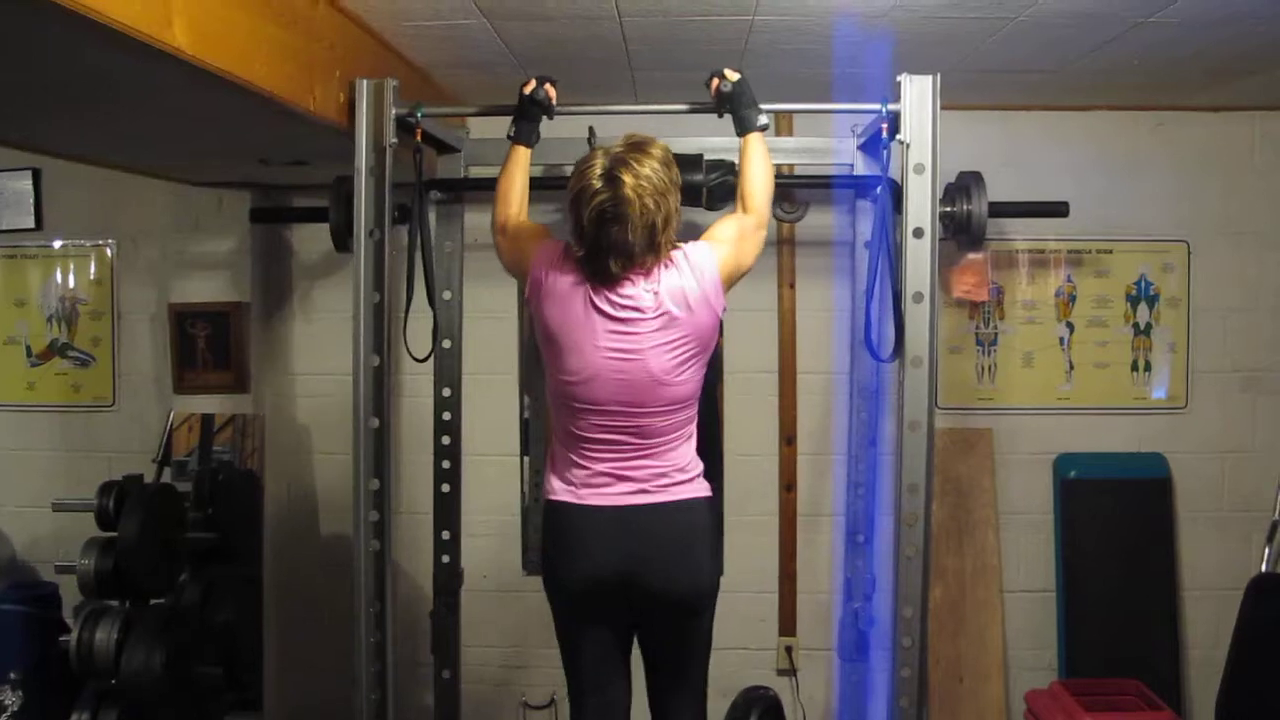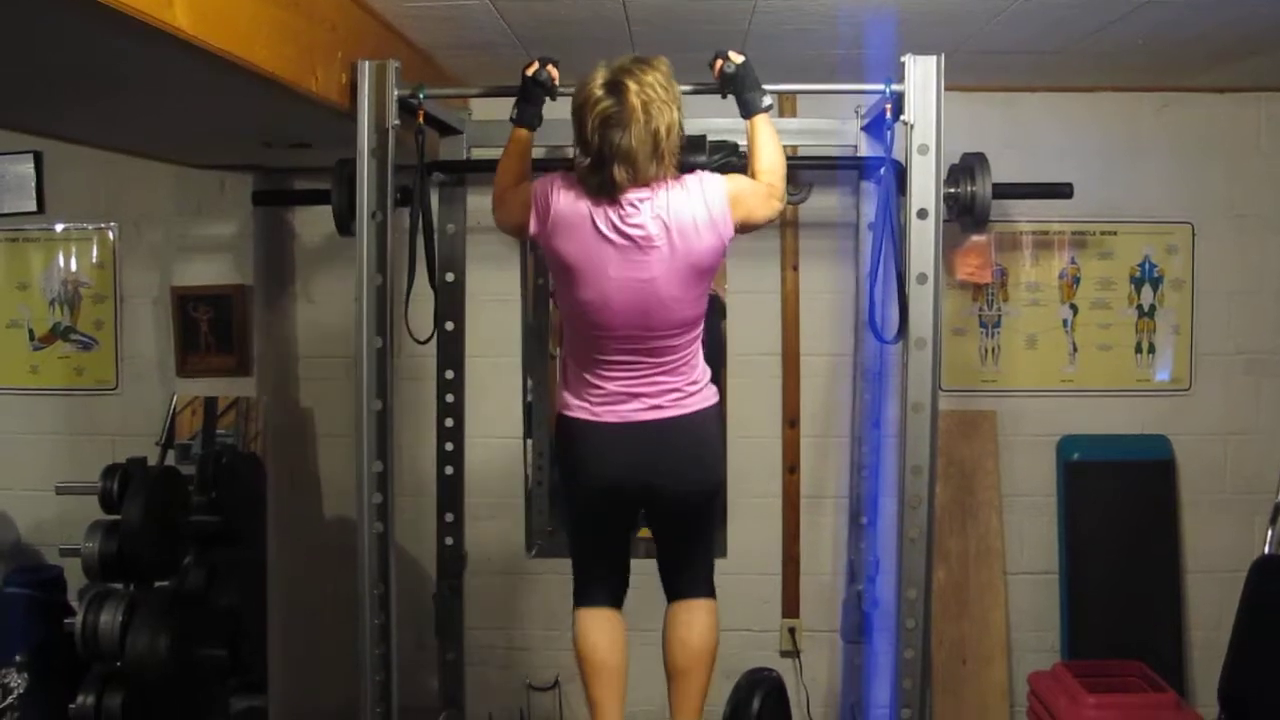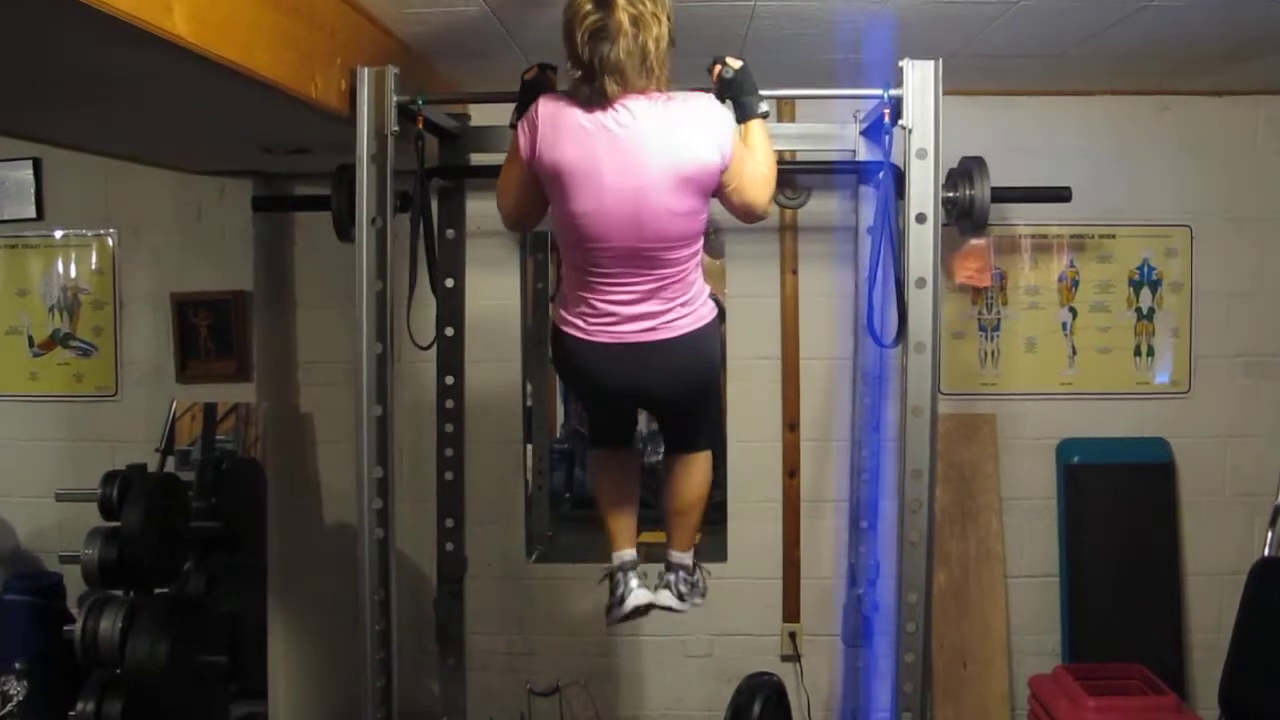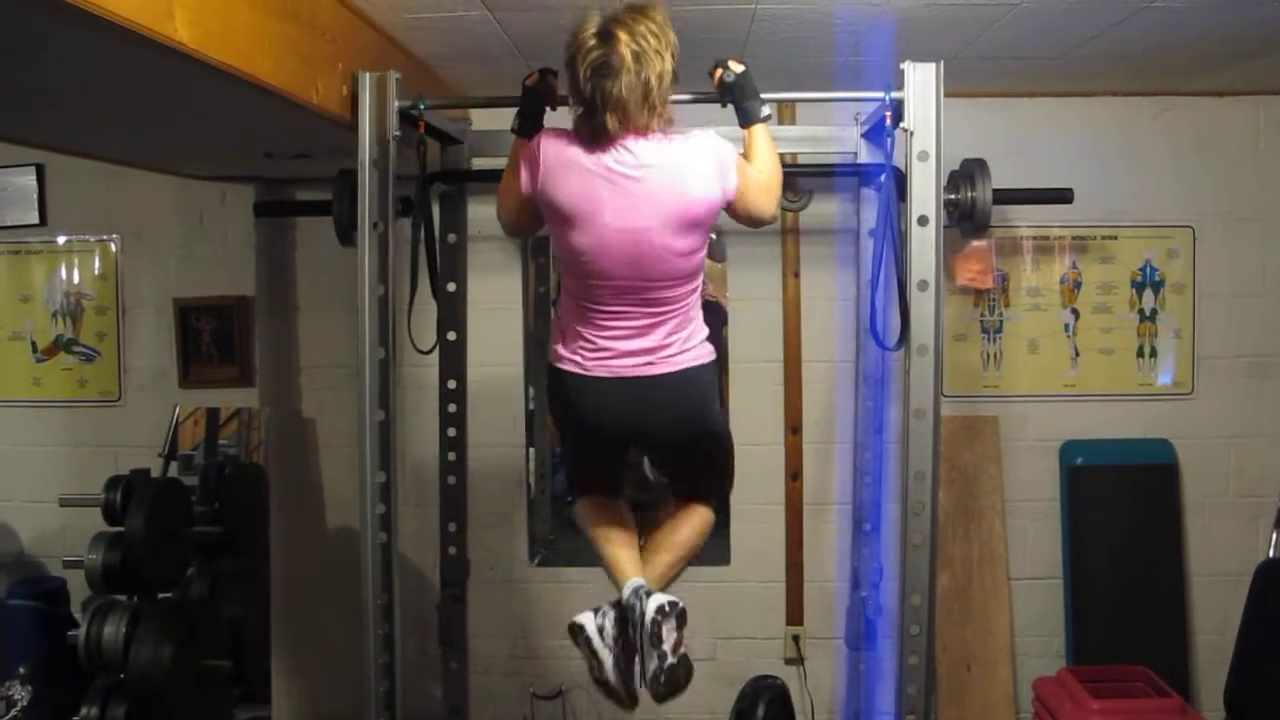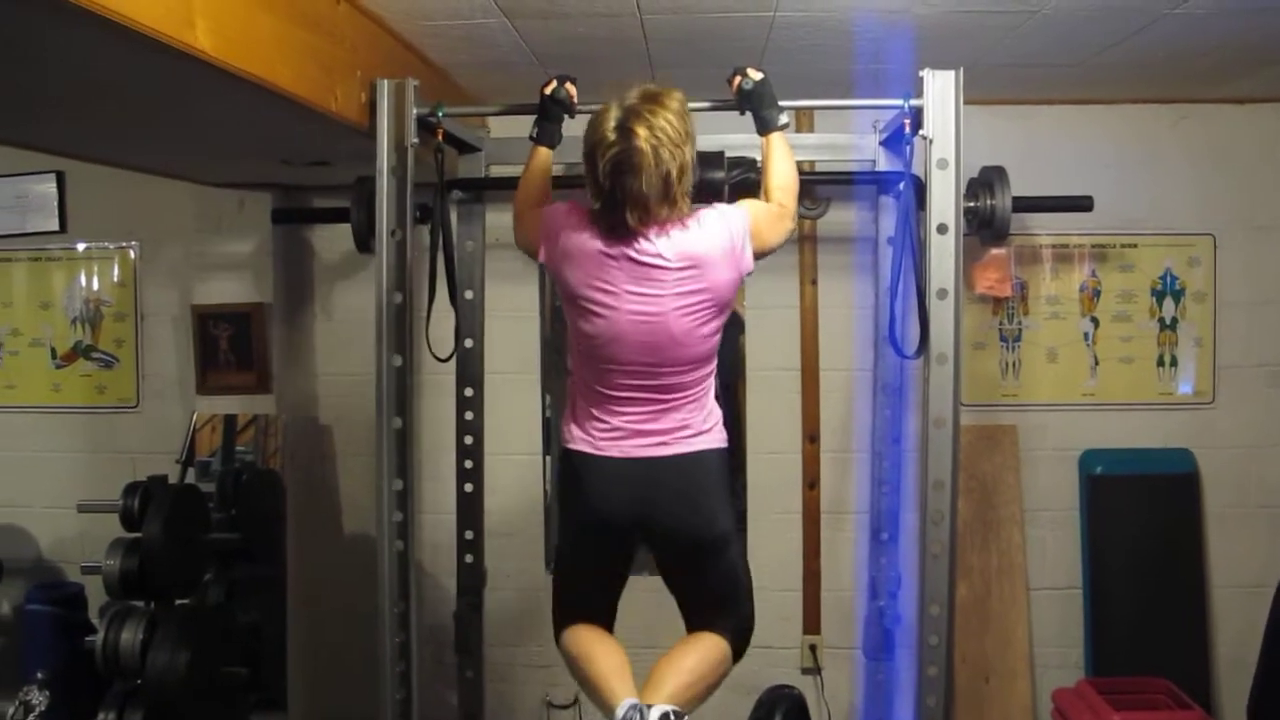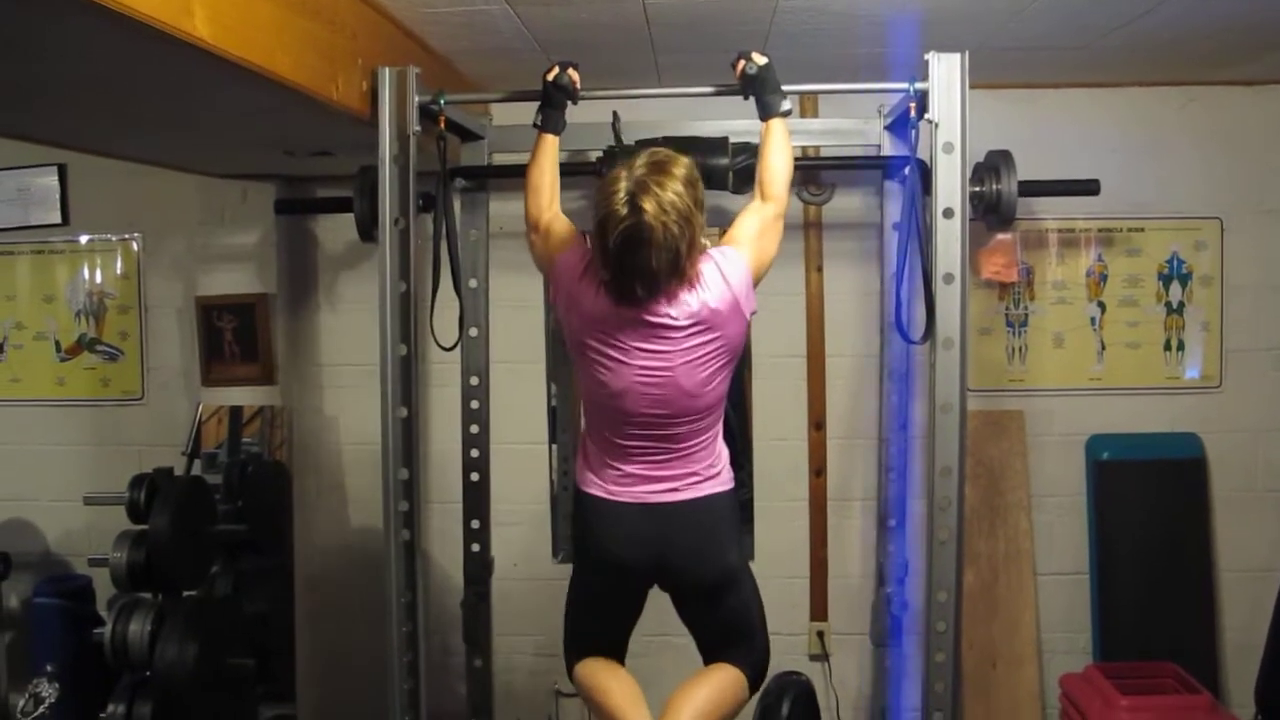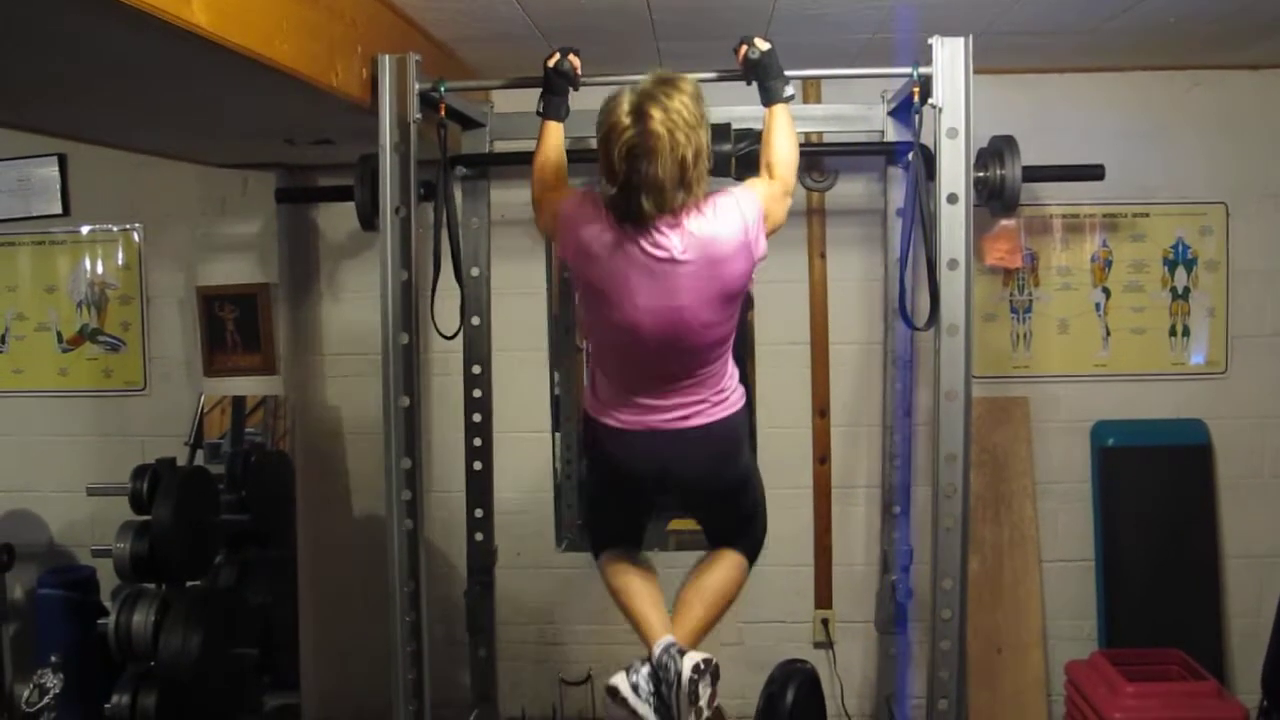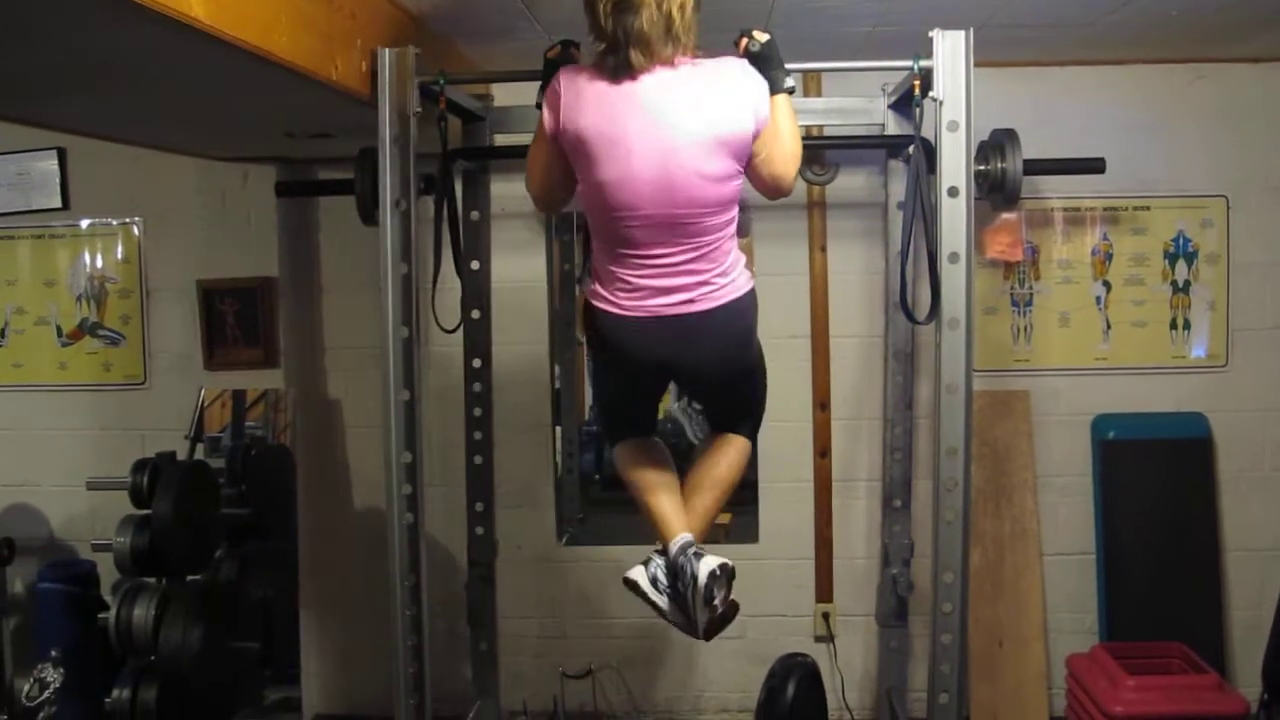
dt=0.5s
person 1, frame 1
left shoulder: (553, 284)
right shoulder: (698, 279)
left elbow: (506, 226)
right elbow: (754, 218)
left wrist: (524, 131)
right wrist: (749, 120)
left hip: (578, 532)
right hip: (678, 529)
person 1, frame 2
left shoulder: (558, 207)
right shoulder: (705, 203)
left elbow: (504, 207)
right elbow: (772, 193)
left wrist: (525, 115)
right wrist: (753, 101)
left hip: (589, 439)
right hip: (688, 435)
left knee: (597, 588)
right knee: (690, 585)
person 1, frame 3
left shoulder: (547, 121)
right shoulder: (705, 119)
left elbow: (516, 216)
right elbow: (756, 204)
right wrist: (750, 107)
left hip: (586, 350)
right hip: (685, 346)
left knee: (609, 434)
right knee: (694, 438)
left ankle: (625, 567)
right ankle: (680, 569)
person 1, frame 4
left shoulder: (551, 157)
right shoulder: (705, 156)
left elbow: (513, 222)
right elbow: (765, 205)
left wrist: (527, 124)
right wrist: (752, 109)
left hip: (581, 386)
right hip: (680, 385)
left knee: (593, 487)
right knee: (705, 489)
left ankle: (630, 594)
right ankle: (650, 599)
person 1, frame 5
left shoulder: (569, 241)
right shoulder: (719, 240)
left elbow: (525, 214)
right elbow: (782, 208)
left wrist: (546, 128)
right wrist: (768, 117)
left hip: (594, 476)
right hip: (691, 477)
left knee: (579, 621)
right knee: (725, 625)
person 1, frame 6
left shoulder: (578, 293)
right shoulder: (726, 290)
left elbow: (539, 215)
right elbow: (771, 202)
left wrist: (551, 116)
right wrist: (771, 102)
left hip: (608, 519)
right hip: (701, 518)
left knee: (590, 655)
right knee: (742, 657)
person 1, frame 7
left shoulder: (587, 232)
right shoulder: (732, 224)
left elbow: (544, 200)
right elbow: (780, 181)
left wrist: (553, 103)
right wrist: (774, 88)
left hip: (616, 438)
right hip: (714, 435)
left knee: (613, 544)
right knee: (738, 538)
left ankle: (660, 648)
right ankle: (679, 655)
person 1, frame 8
left shoulder: (573, 92)
right shoulder: (735, 83)
left elbow: (545, 196)
right elbow: (781, 179)
right wrist: (776, 77)
left hip: (619, 323)
right hip: (718, 319)
left knee: (628, 429)
right knee: (737, 422)
left ankle: (675, 550)
right ankle: (688, 556)
